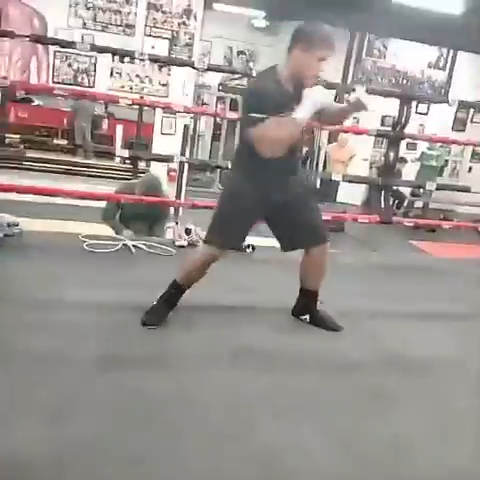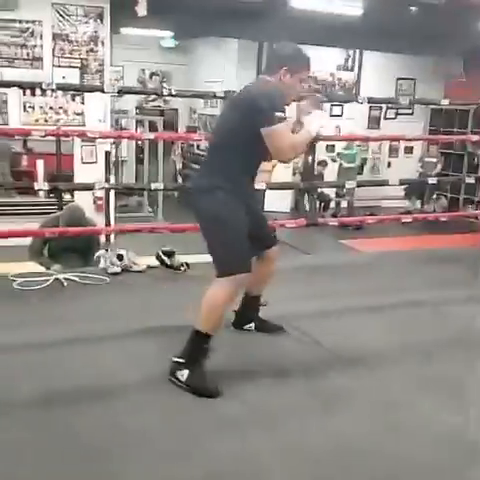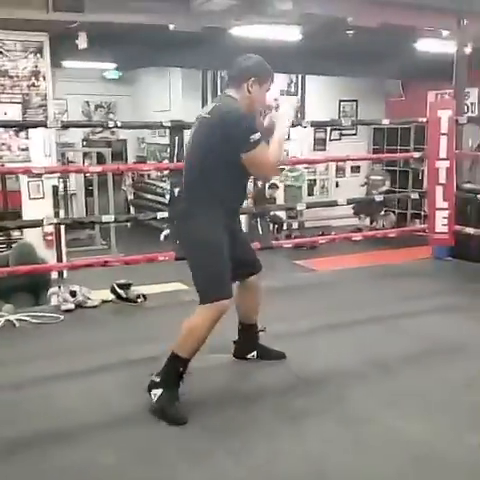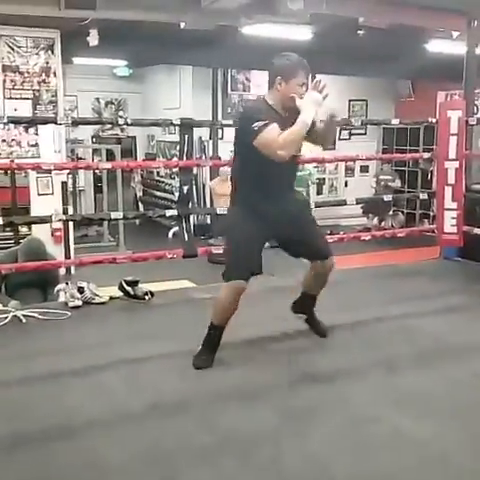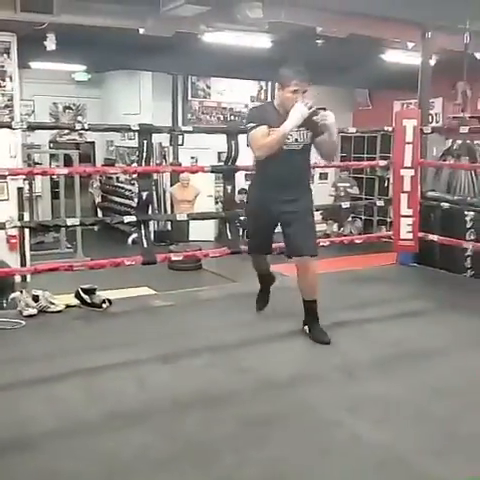
dt=0.5s
person 1, frame 1
left shoulder: (304, 87)
right shoulder: (261, 90)
left elbow: (326, 118)
right elbow: (269, 147)
left wrist: (350, 107)
right wrist: (307, 108)
left hip: (285, 182)
right hip: (249, 183)
left knee: (318, 245)
right knee: (214, 249)
left ankle: (306, 308)
right ankle: (168, 299)
person 1, frame 2
left shoulder: (262, 95)
right shoulder: (263, 96)
left elbow: (268, 148)
right elbow: (284, 152)
left wrist: (298, 129)
right wrist: (311, 127)
left hip: (236, 190)
right hip: (216, 194)
left knee: (266, 250)
right knee: (234, 276)
left ankle: (247, 317)
right ankle: (187, 361)
person 1, frame 3
left shoulder: (221, 111)
right shoulder: (235, 118)
right elbow: (266, 170)
left wrist: (269, 137)
right wrist: (283, 125)
left hip: (221, 217)
right hip: (201, 221)
left knee: (250, 278)
right knee: (217, 303)
left ankle: (248, 344)
right ankle: (164, 383)
person 1, frame 4
left shoulder: (297, 111)
right shoulder: (252, 113)
left elbow: (327, 142)
right elbow: (280, 150)
left wrist: (326, 120)
right wrist: (308, 114)
left hip: (285, 201)
right hip: (249, 208)
left knee: (324, 262)
right knee: (237, 283)
left ankle: (304, 306)
right ankle: (210, 343)
person 1, frame 5
left shoulder: (311, 117)
right shoulder: (259, 114)
left elbow: (329, 156)
right elbow: (260, 150)
left wrist: (331, 130)
right wrist: (292, 122)
left hip: (298, 198)
right hip: (262, 196)
left knee: (305, 259)
right knee: (257, 252)
left ankle: (311, 320)
right ankle: (266, 282)
